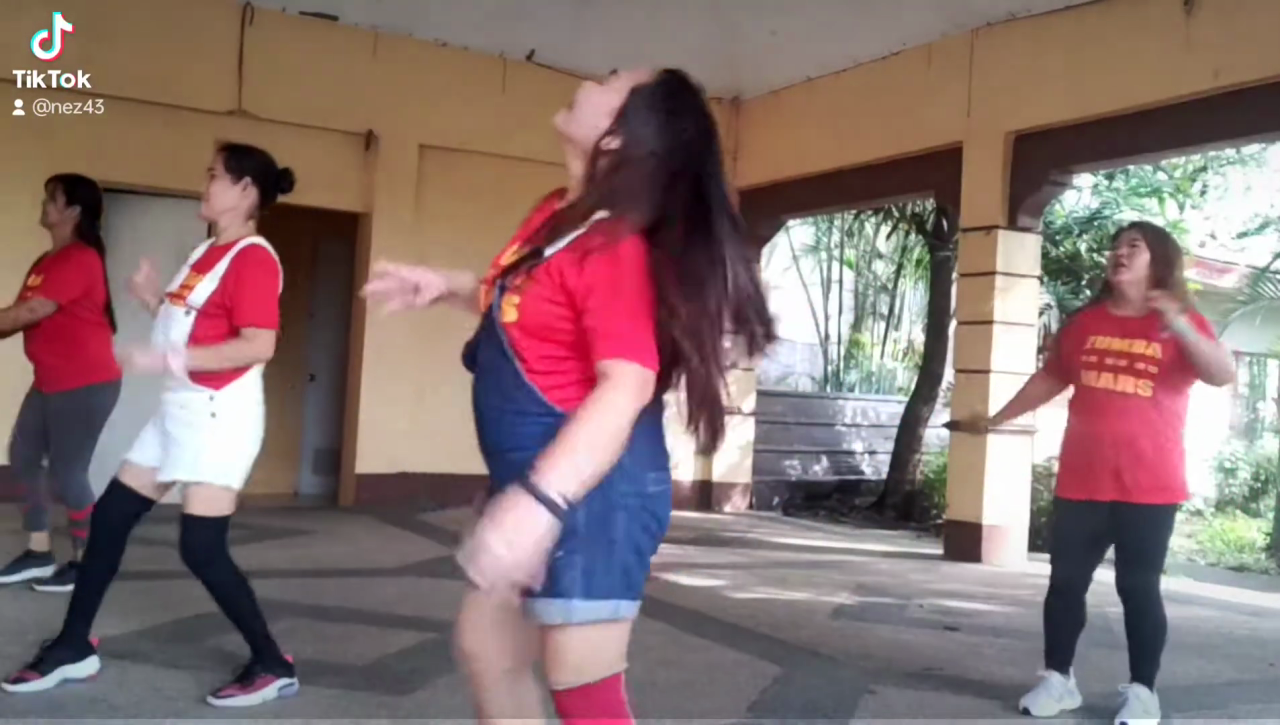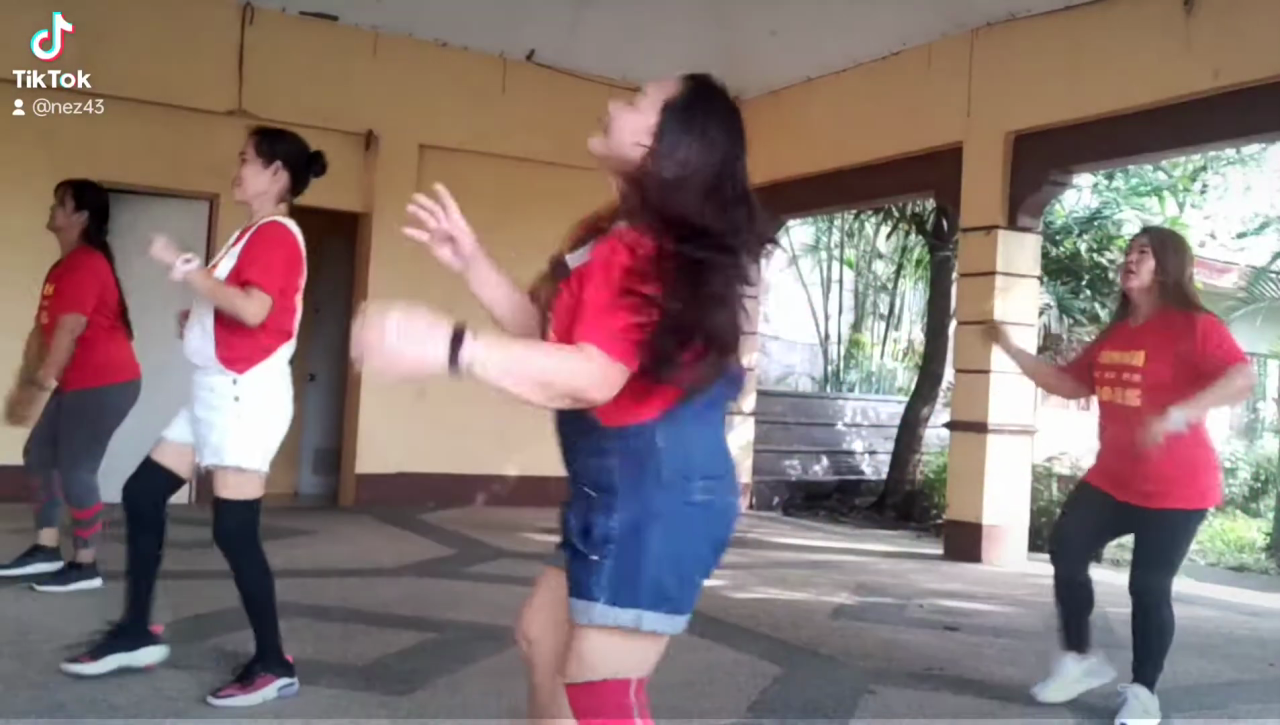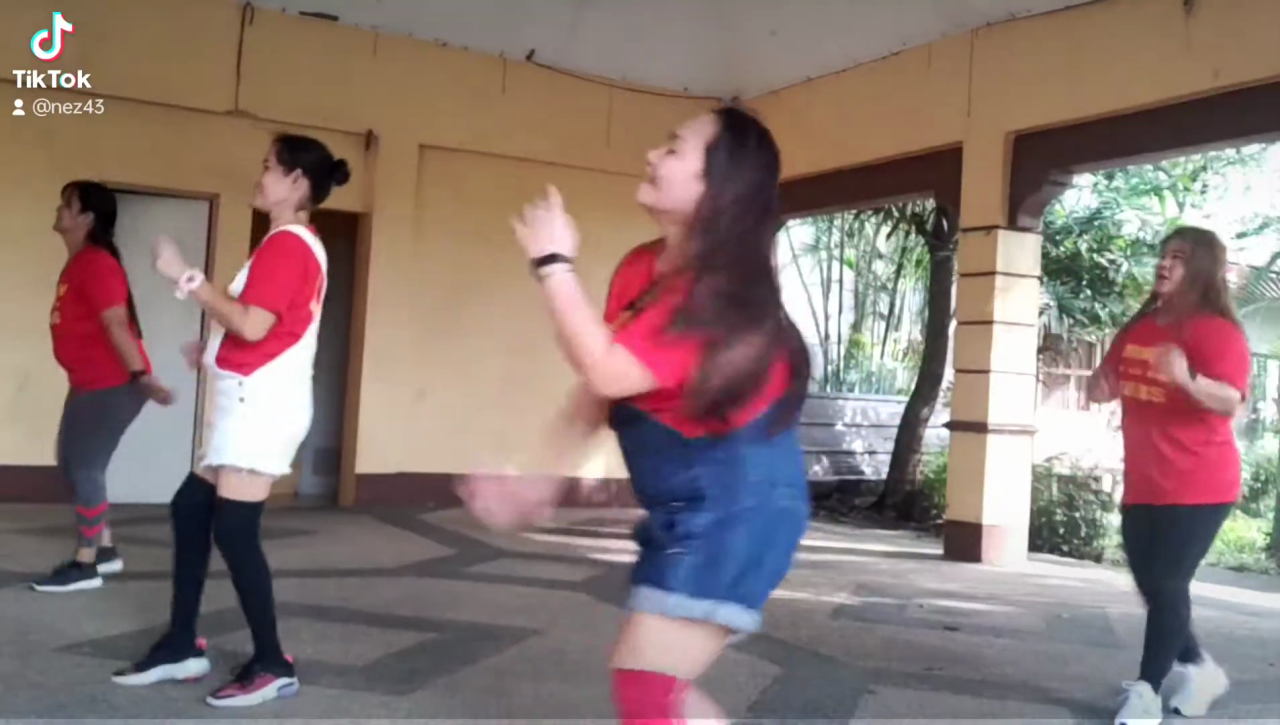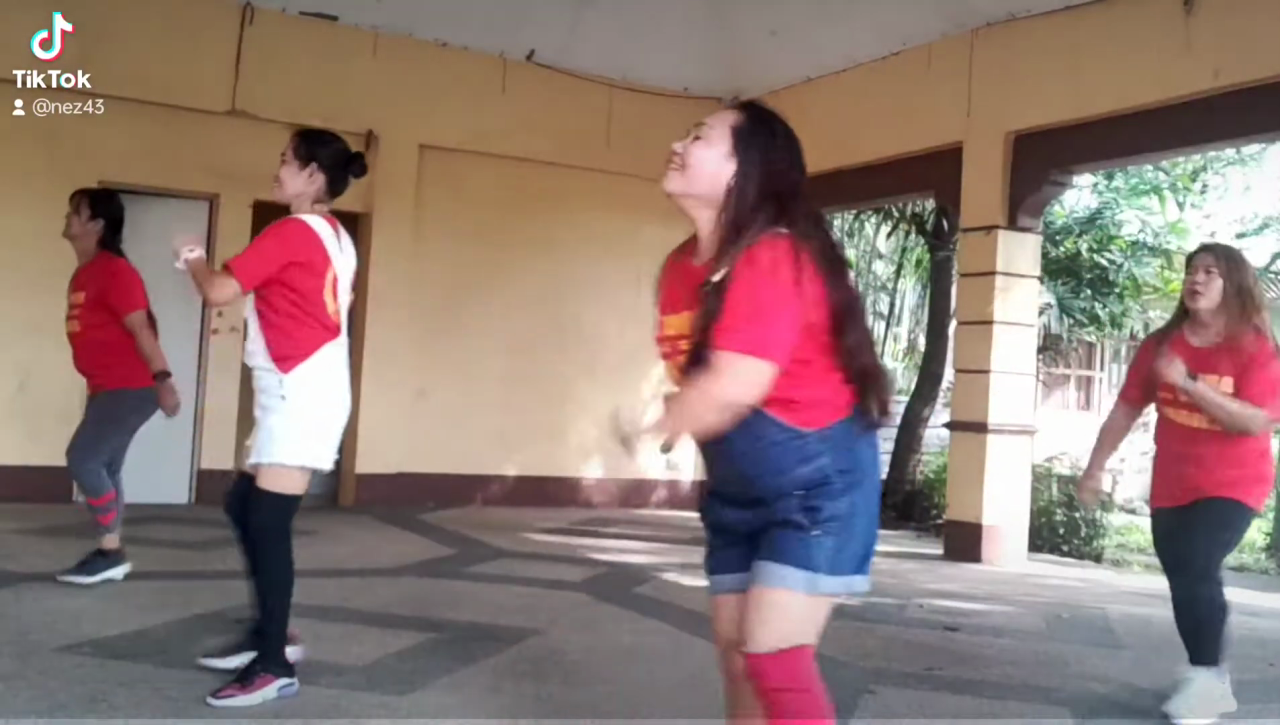
dt=0.2s
person 1, frame 1
left shoulder: (617, 244)
right shoulder: (557, 216)
left elbow: (623, 389)
left wrist: (539, 501)
right wrist: (449, 284)
left hip: (589, 496)
right hip: (535, 485)
right knee: (484, 647)
person 1, frame 2
left shoulder: (642, 254)
right shoulder: (616, 241)
left elbow: (587, 378)
right elbow: (543, 329)
left wrist: (449, 346)
right wrist: (471, 259)
left hip: (655, 497)
right hip: (622, 492)
right knee: (541, 638)
person 1, frame 3
left shoulder: (715, 291)
right shoulder: (640, 268)
left elbow: (612, 372)
right elbow: (598, 390)
left wrist: (554, 263)
right wrist: (543, 479)
left hip: (739, 505)
right hip: (696, 506)
person 1, frame 4
left shoulder: (774, 259)
right shoulder: (683, 269)
left elbow: (735, 385)
left wrist: (656, 429)
left hip: (822, 487)
right hip: (742, 496)
left knee: (778, 661)
right knee: (737, 656)
person 2, frame 1
left shoulder: (254, 259)
right shoulder: (207, 251)
left elbow: (258, 346)
left wrist: (172, 361)
right wrist: (152, 297)
left hip: (217, 415)
right hip: (175, 410)
left knee: (202, 548)
right knee: (109, 519)
left ankle: (272, 664)
right ankle: (73, 646)
person 2, frame 2
left shoulder: (278, 236)
right shoulder: (250, 235)
left elbow: (253, 310)
left wrist: (183, 267)
right wrist: (198, 310)
left hip: (247, 397)
right hip: (212, 394)
left knee: (235, 532)
right knee: (141, 494)
left ankle: (273, 664)
right ankle: (136, 632)
person 2, frame 3
left shoulder: (288, 244)
right shoulder: (288, 244)
left elbow: (254, 324)
left wrist: (187, 278)
right wrist: (211, 348)
left hip: (262, 399)
right hip: (246, 397)
left knee: (233, 530)
right knee: (189, 510)
left ankle: (271, 664)
right ankle: (181, 644)
person 2, frame 4
left shoulder: (293, 231)
right shoulder: (333, 237)
left elbow: (219, 291)
left wrist: (192, 258)
left hip: (300, 392)
right hip: (301, 390)
left knee: (268, 523)
right knee: (244, 503)
left ankle: (274, 664)
right ankle: (271, 634)
person 3, frame 1
left shoulder: (1181, 322)
right shoulder: (1083, 323)
left elbow: (1222, 374)
right elbow: (1050, 379)
left wrist: (1181, 329)
right wrist: (995, 418)
left hip: (1150, 485)
right hip: (1082, 480)
left knee: (1138, 587)
right knee: (1067, 582)
right ankle: (1057, 679)
person 3, frame 2
left shoulder: (1193, 327)
right shoulder: (1113, 334)
left elbow: (1242, 378)
right elbow: (1068, 383)
left wrist: (1179, 413)
right wrist: (1012, 350)
left hip: (1177, 487)
right hip: (1112, 477)
left knee: (1149, 586)
right knee: (1065, 551)
right ankle: (1080, 659)
person 3, frame 3
left shoulder: (1216, 331)
right shoulder: (1136, 328)
left elbow: (1230, 401)
right elbow: (1108, 381)
left wrist: (1187, 379)
right wrist: (1100, 383)
left hip: (1199, 486)
right hip: (1144, 481)
left knee: (1168, 584)
right knee: (1153, 582)
right ankle: (1198, 668)
person 3, frame 4
right shoulder: (1159, 345)
right elbow: (1126, 408)
left wrist: (1190, 385)
right wrist: (1095, 467)
left hip: (1232, 485)
right hip: (1172, 486)
left knee: (1199, 565)
right knee: (1185, 584)
left ankle: (1207, 675)
right ankle: (1211, 682)
person 4, frame 1
left shoulder: (80, 260)
right shoulder: (46, 261)
left hip: (85, 384)
right hip: (50, 383)
left knee: (66, 473)
left ankle: (85, 564)
right ankle: (38, 554)
person 4, frame 2
left shoulder: (86, 265)
right shoulder: (62, 267)
left elbow: (68, 331)
right elbow: (42, 329)
left wrist: (40, 387)
left hip: (104, 384)
right hip: (77, 385)
left knee: (75, 469)
right knee: (38, 456)
left ankle: (85, 565)
right ankle: (46, 549)
person 4, frame 3
left shoulder: (95, 264)
right shoulder: (77, 265)
left elbow: (117, 324)
left wrist: (141, 377)
left hip: (111, 385)
right hip: (89, 384)
left knee: (84, 468)
right knee: (72, 463)
left ankle: (85, 565)
right ankle: (104, 549)
person 4, frame 4
left shoulder: (114, 271)
right shoulder: (83, 273)
left elbow: (140, 327)
left wrist: (162, 378)
left hip: (132, 387)
right hip: (107, 387)
left knee: (82, 457)
right knee: (104, 464)
left ankle: (106, 553)
right ankle: (113, 555)
